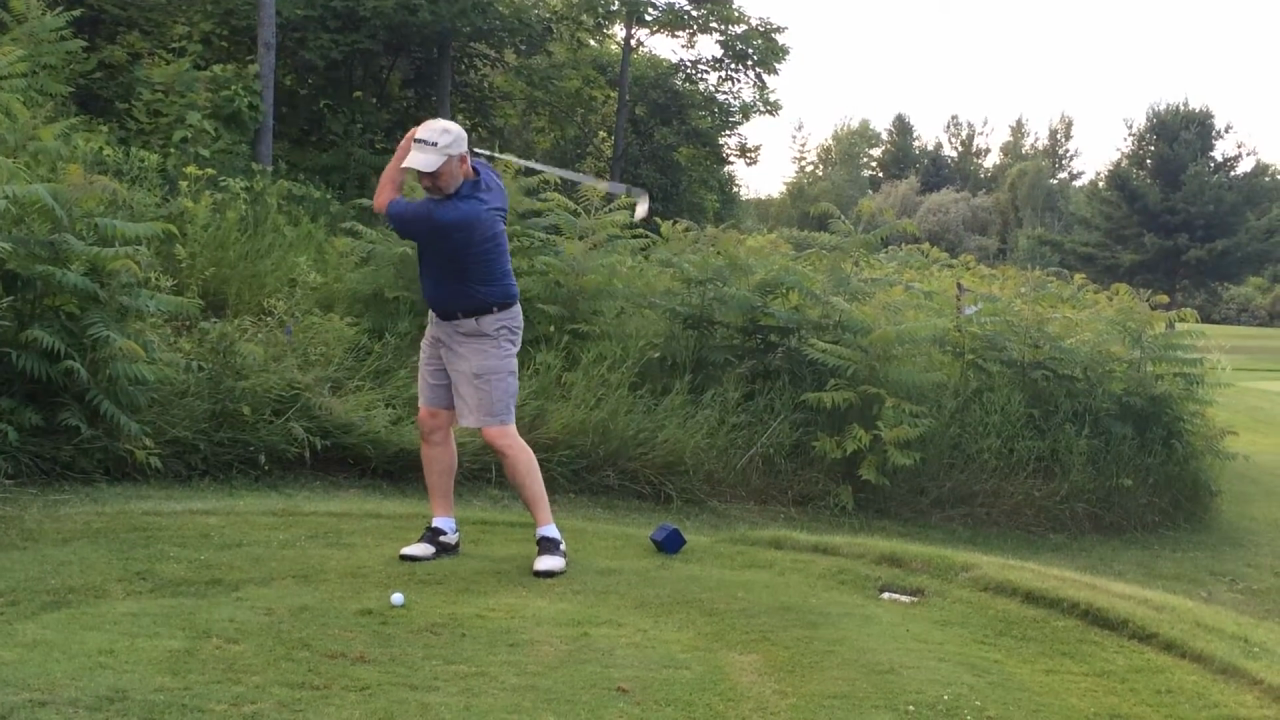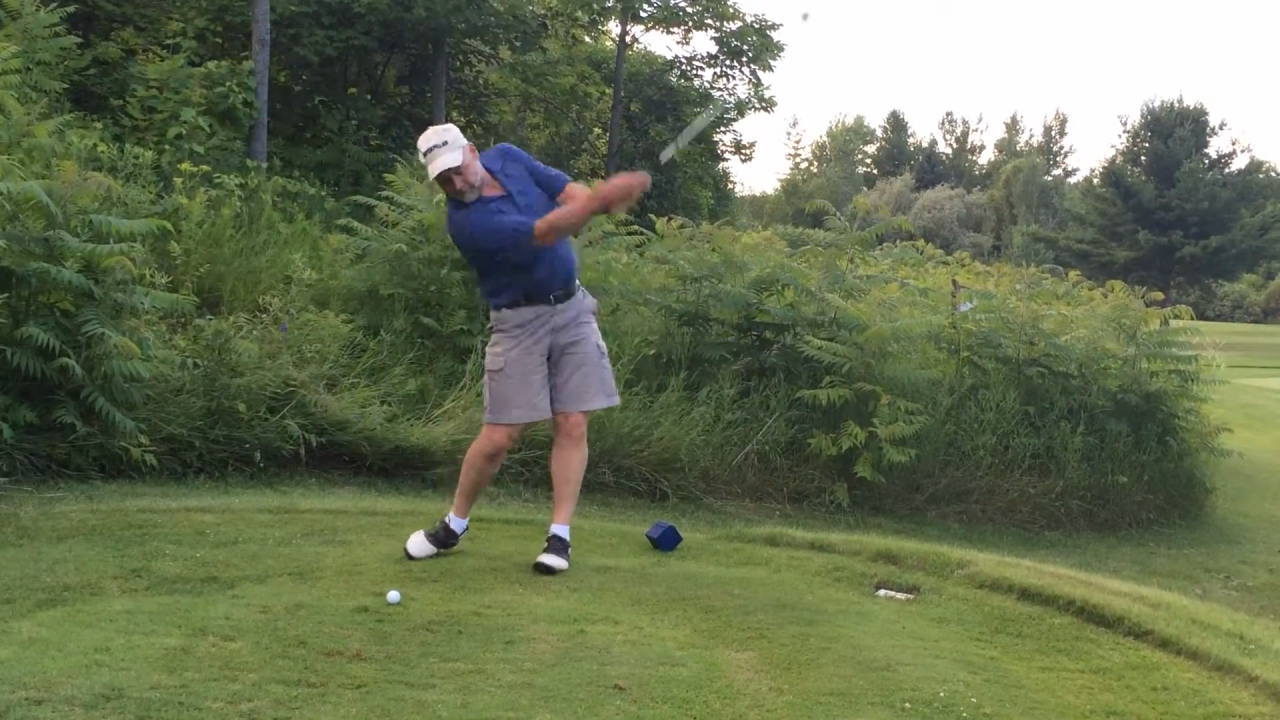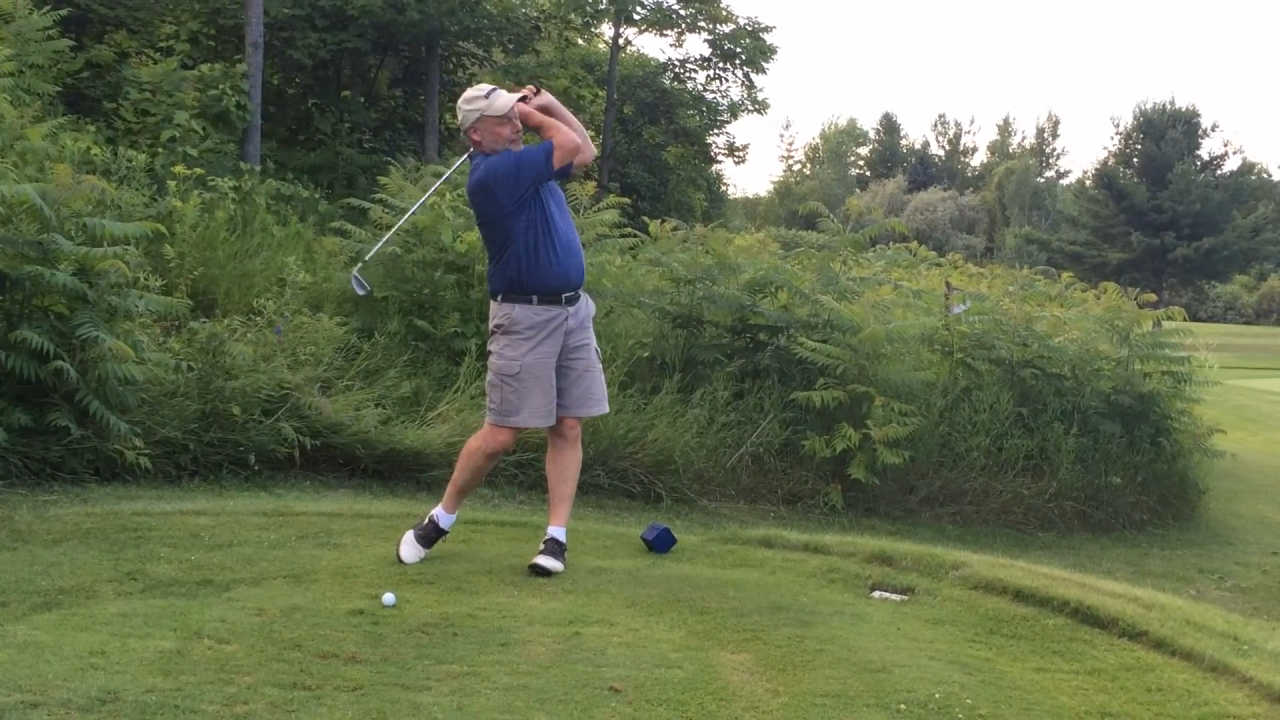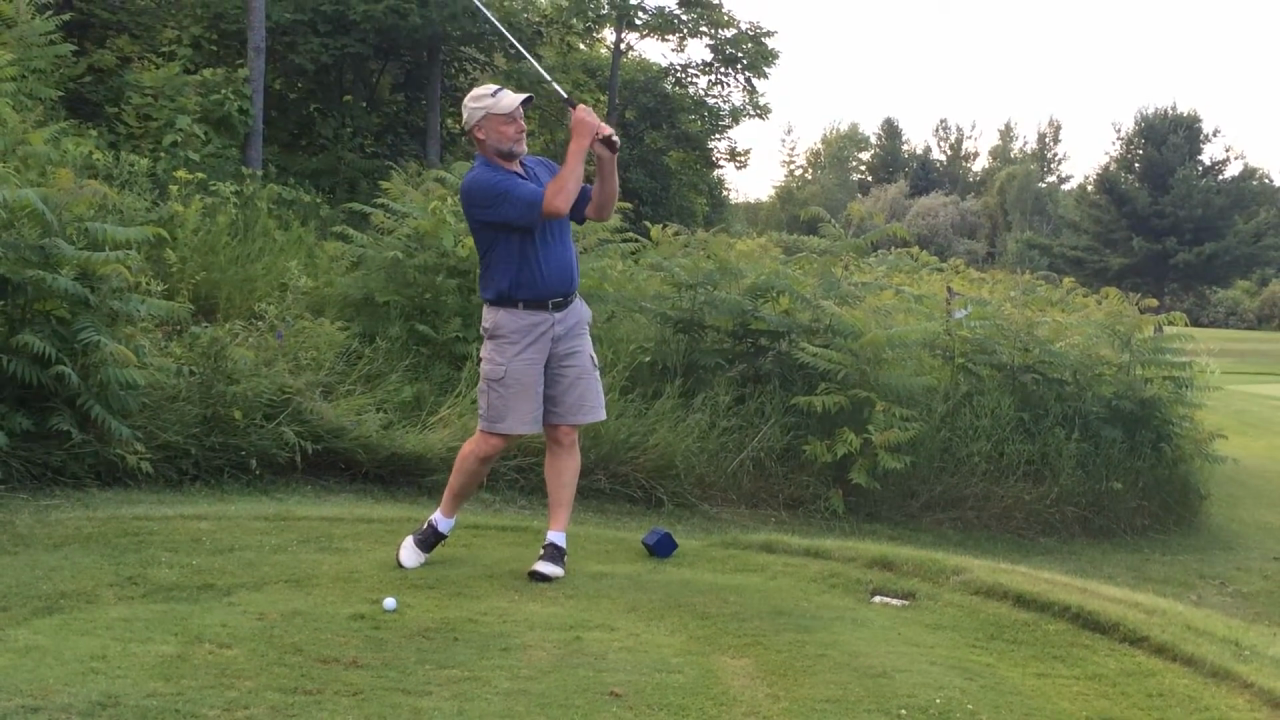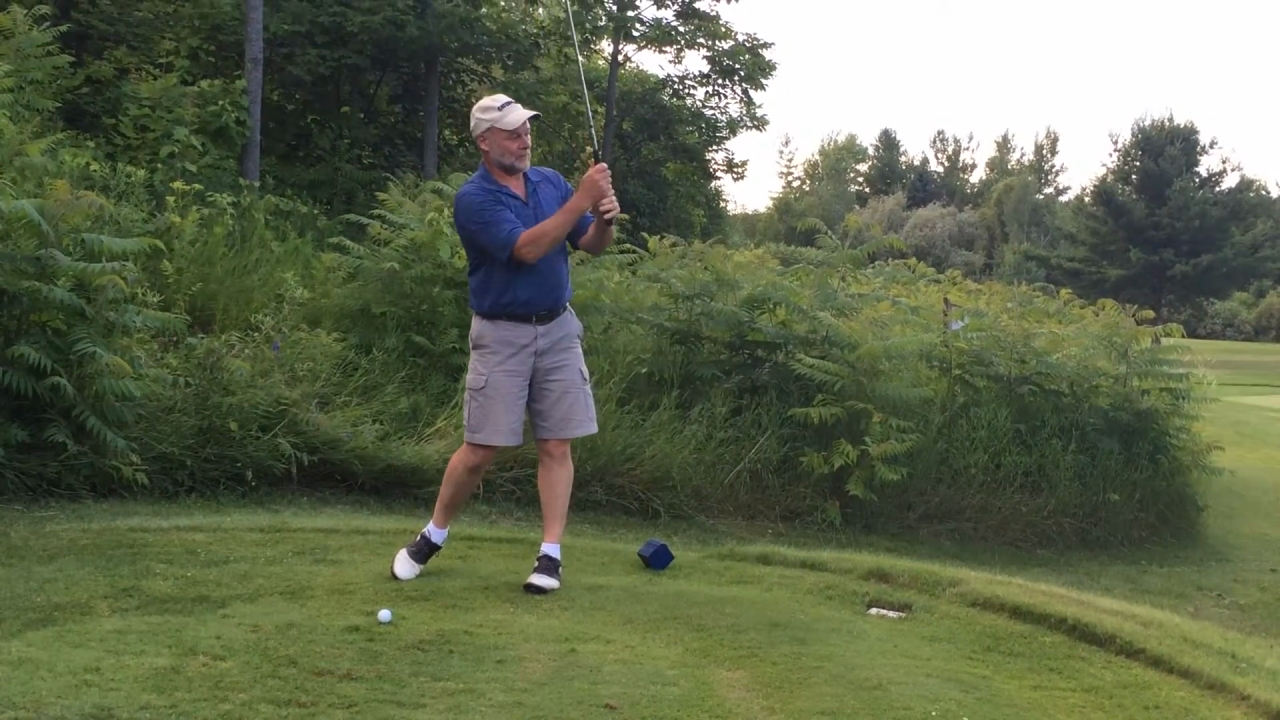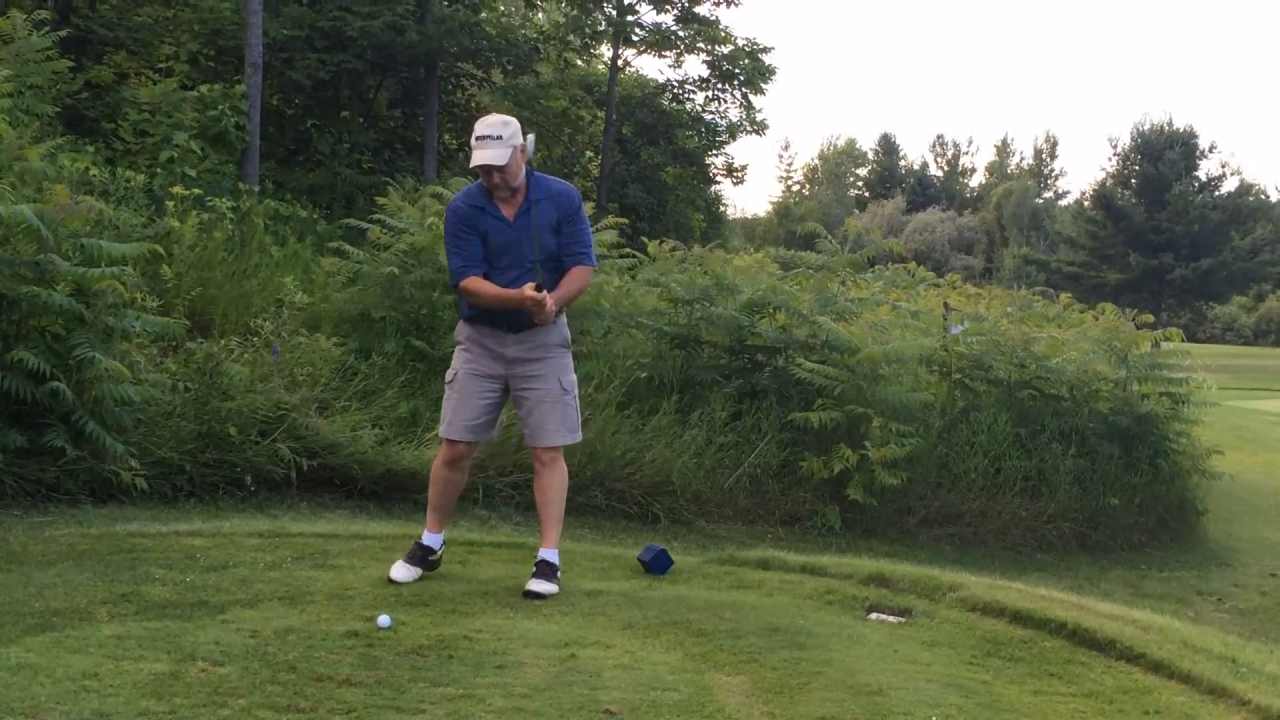
dt=0.5s
person 1, frame 1
left shoulder: (446, 219)
right shoulder: (482, 172)
left elbow: (383, 203)
left wrist: (403, 146)
left hip: (484, 329)
right hip: (445, 323)
left knee: (499, 434)
right knee: (432, 424)
left ankle: (549, 536)
right ankle: (444, 529)
person 1, frame 2
left shoulder: (508, 158)
right shoulder: (467, 225)
left elbow: (567, 192)
right elbow: (546, 232)
left wrist: (605, 193)
right wrist: (601, 200)
left hip: (570, 306)
right hip: (519, 323)
left knee: (572, 425)
right knee: (499, 436)
left ankle: (560, 535)
right ankle: (453, 524)
person 1, frame 3
left shoulder: (518, 160)
right shoulder: (494, 174)
left elbow: (584, 152)
right elbow: (568, 145)
left wrist: (544, 103)
right wrist: (537, 116)
left hip: (574, 310)
right hip: (525, 317)
left knee: (568, 428)
right knee: (501, 434)
left ankle: (556, 537)
right ankle: (439, 519)
person 1, frame 4
left shoulder: (541, 166)
right shoulder: (480, 184)
left elbow: (599, 210)
right elbow: (554, 205)
left wrist: (606, 158)
right wrist: (578, 140)
left hip: (569, 315)
right hip: (515, 322)
left knee: (565, 433)
right knee: (493, 438)
left ankle: (556, 542)
right ankle: (438, 524)
person 1, frame 5
left shoulder: (551, 181)
right shoulder: (473, 198)
left elbow: (590, 245)
right elbow: (526, 249)
left wrist: (605, 218)
right wrist: (581, 199)
left hip: (558, 329)
right hip: (501, 335)
left knee: (556, 446)
right knee: (479, 449)
left ankle: (550, 554)
right ankle: (432, 535)
person 1, frame 6
left shoulder: (562, 198)
right shoulder: (463, 208)
left elbow: (583, 266)
right elbow: (466, 279)
left wrist: (551, 303)
right wrist: (515, 298)
left hip: (543, 342)
right hip: (480, 340)
left knee: (547, 452)
right knee: (455, 449)
left ankle: (549, 559)
right ankle: (430, 545)
